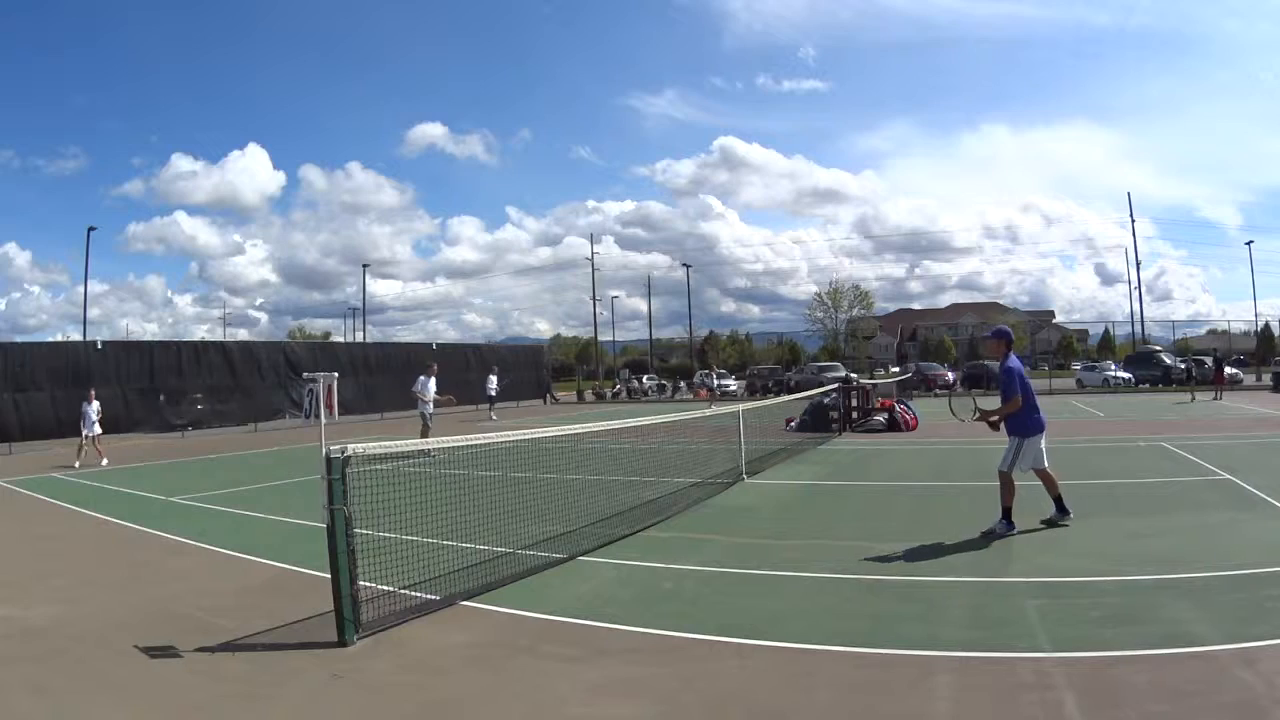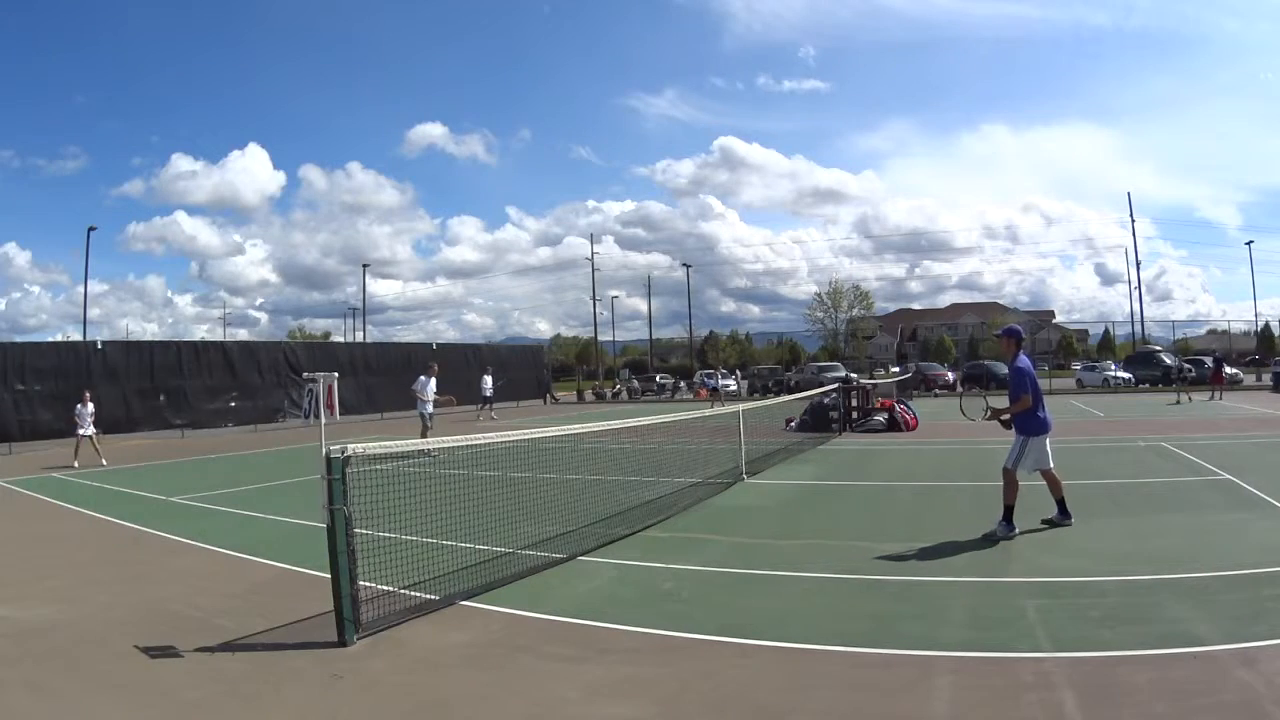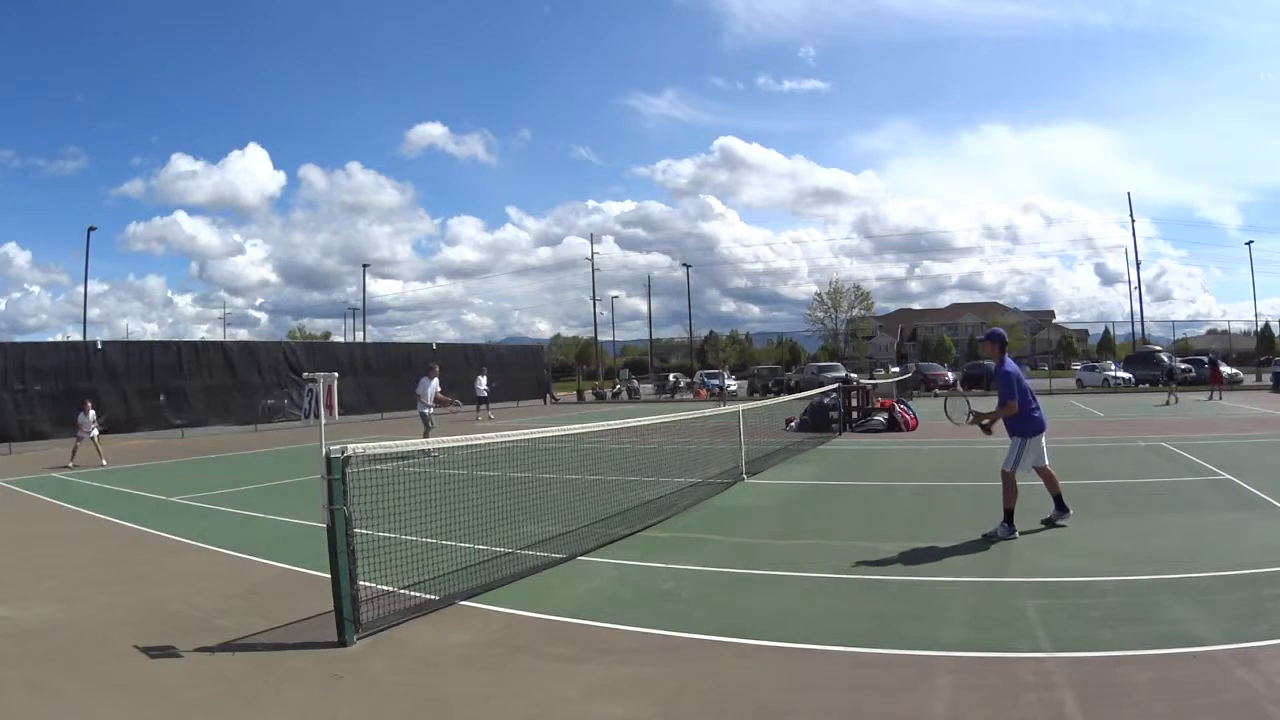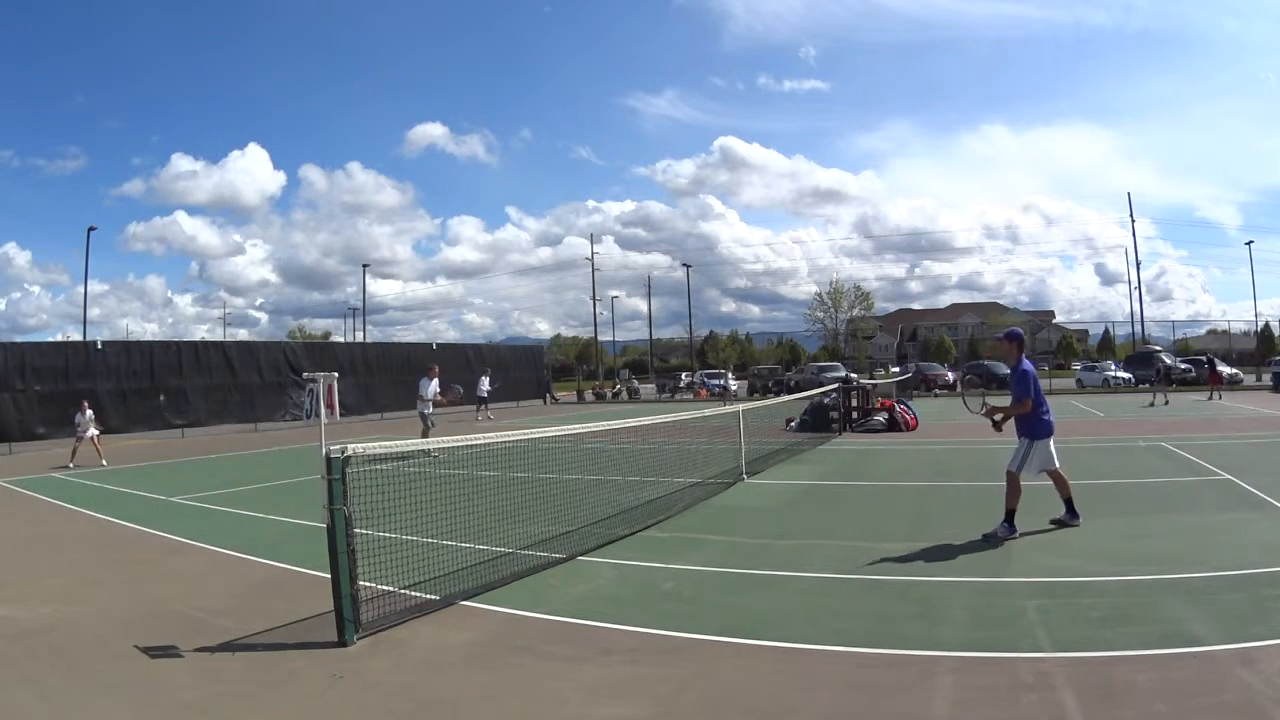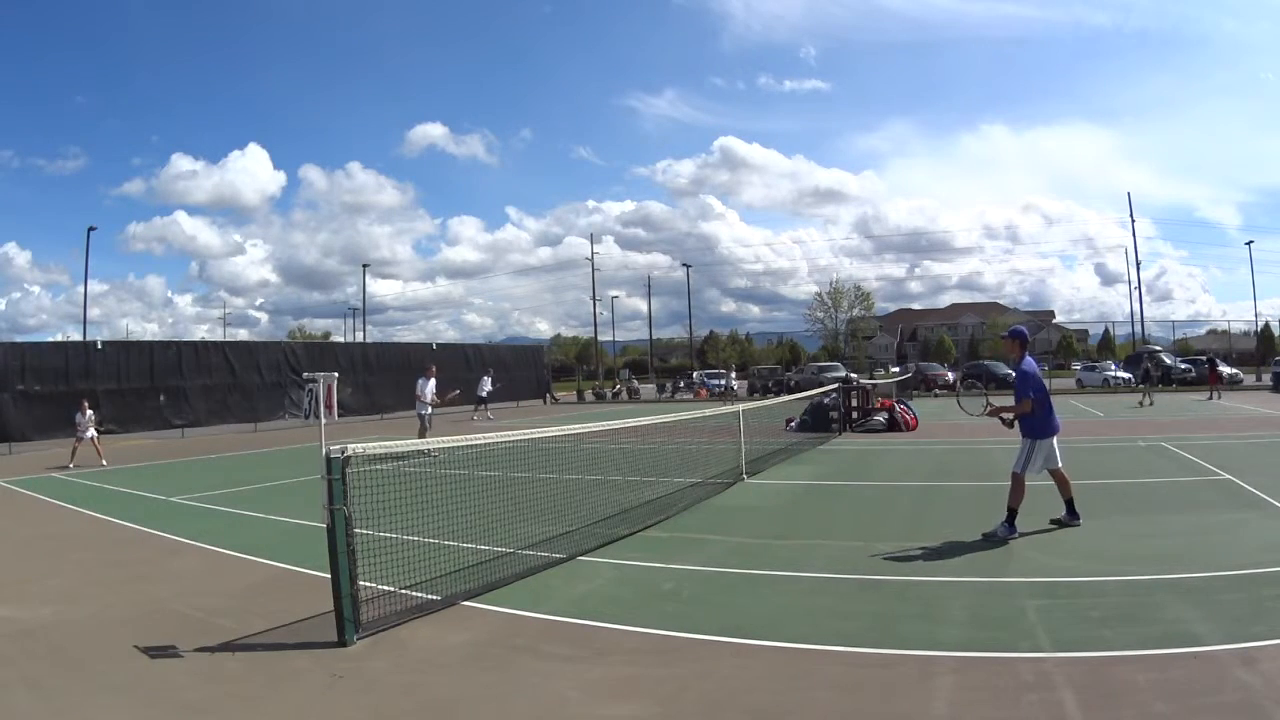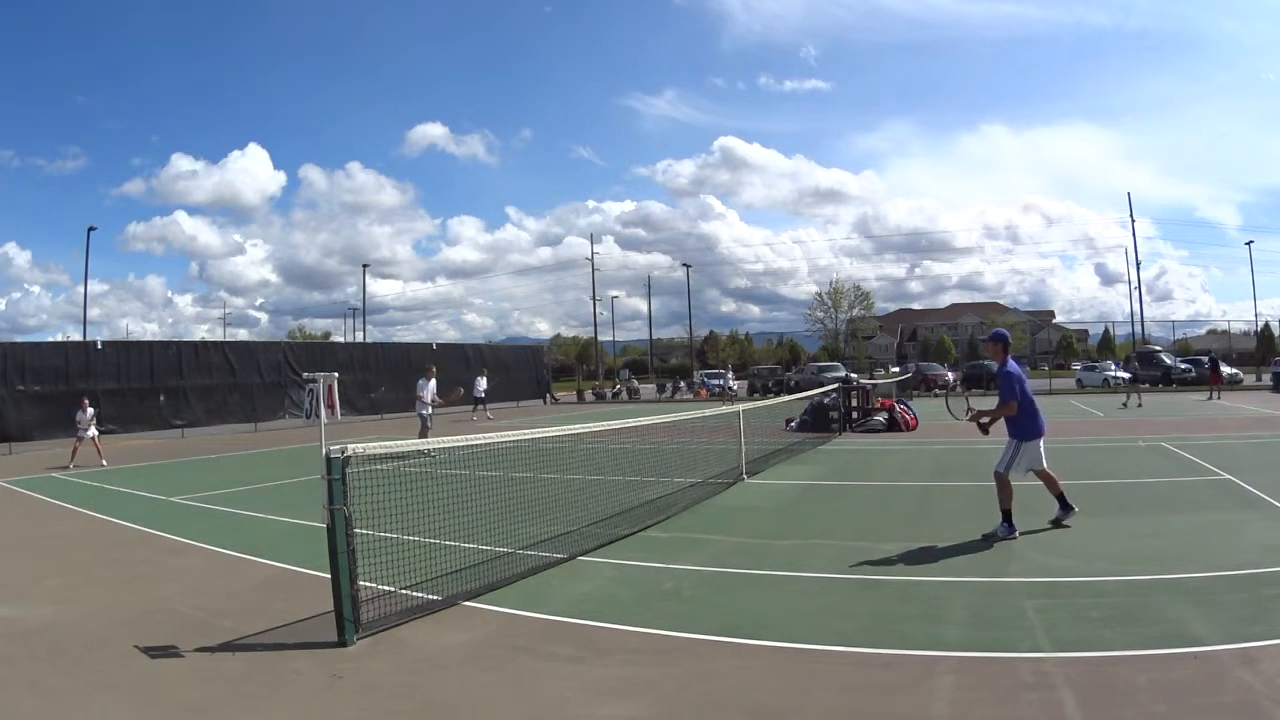
dt=0.4s
person 1, frame 1
left shoulder: (1009, 368)
right shoulder: (1010, 365)
left elbow: (1016, 402)
left wrist: (991, 414)
right wrist: (999, 419)
left hip: (1024, 430)
right hip: (1033, 426)
left knee: (1004, 472)
right knee: (1041, 470)
left ankle: (1006, 522)
right ankle: (1062, 511)
person 1, frame 2
left shoulder: (1018, 367)
right shoulder: (1021, 363)
left elbow: (1026, 402)
left wrist: (1001, 412)
right wrist: (1009, 417)
left hip: (1030, 429)
right hip: (1038, 425)
left knee: (1009, 471)
right knee: (1046, 470)
left ankle: (1007, 524)
right ankle: (1063, 513)
person 1, frame 3
left shoulder: (1006, 372)
right shoulder: (1002, 368)
left elbow: (1011, 408)
right elbow: (1004, 401)
left wrist: (984, 416)
right wrist: (990, 422)
left hip: (1026, 429)
right hip: (1033, 425)
left knee: (1007, 474)
right knee: (1042, 468)
left ankle: (1008, 526)
right ankle: (1061, 508)
person 1, frame 4
left shoulder: (1023, 371)
right shoulder: (1017, 368)
left elbow: (1026, 406)
right elbow: (1017, 402)
left wrist: (998, 410)
right wrist: (1003, 419)
left hip: (1034, 431)
right hip: (1041, 428)
left knee: (1012, 474)
right knee: (1053, 470)
left ankle: (1008, 526)
right ankle: (1071, 513)
person 1, frame 5
left shoulder: (1023, 370)
right shoulder: (1026, 365)
left elbow: (1026, 406)
left wrist: (1001, 410)
right wrist: (1012, 417)
left hip: (1037, 431)
right hip: (1046, 427)
left knee: (1017, 475)
right knee: (1055, 470)
left ankle: (1009, 526)
right ankle: (1072, 514)
person 1, frame 6
left shoulder: (1008, 373)
right shoulder: (1005, 370)
left elbow: (1011, 409)
right elbow: (1004, 404)
left wrist: (983, 414)
right wrist: (988, 423)
left hip: (1024, 433)
right hip: (1032, 428)
left knee: (1001, 474)
right knee: (1040, 470)
left ankle: (1007, 526)
right ankle: (1065, 507)
